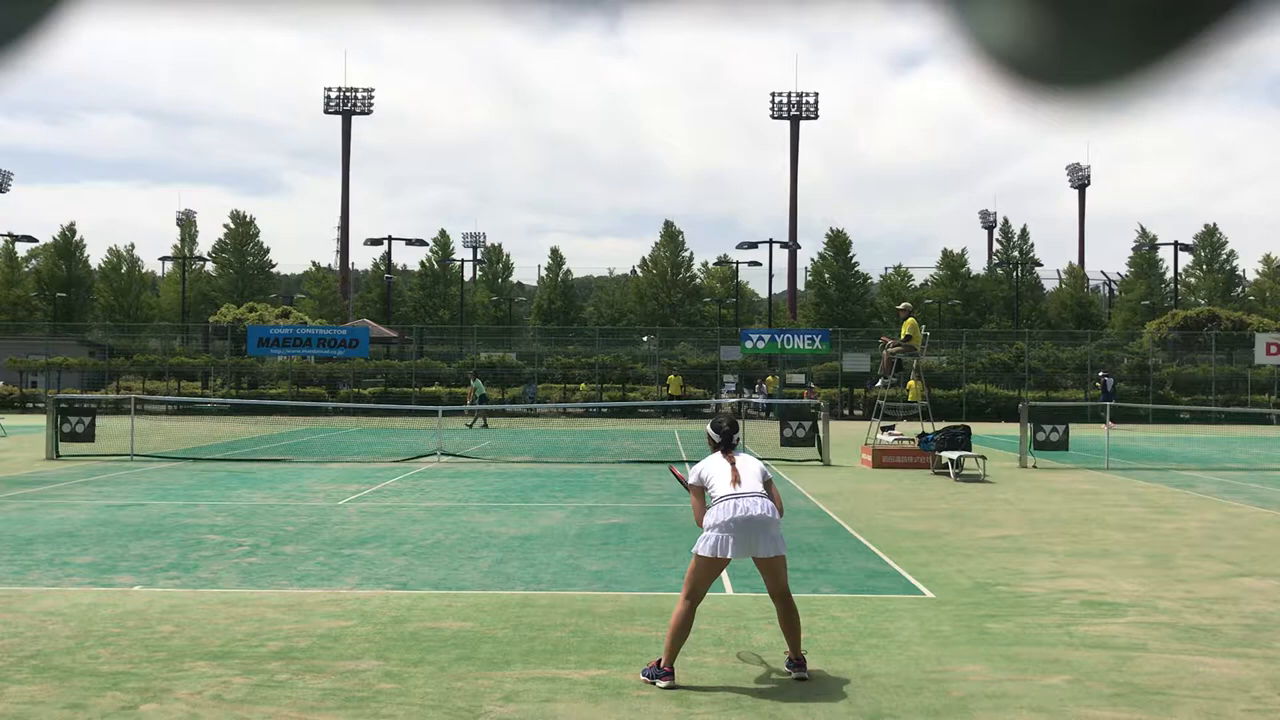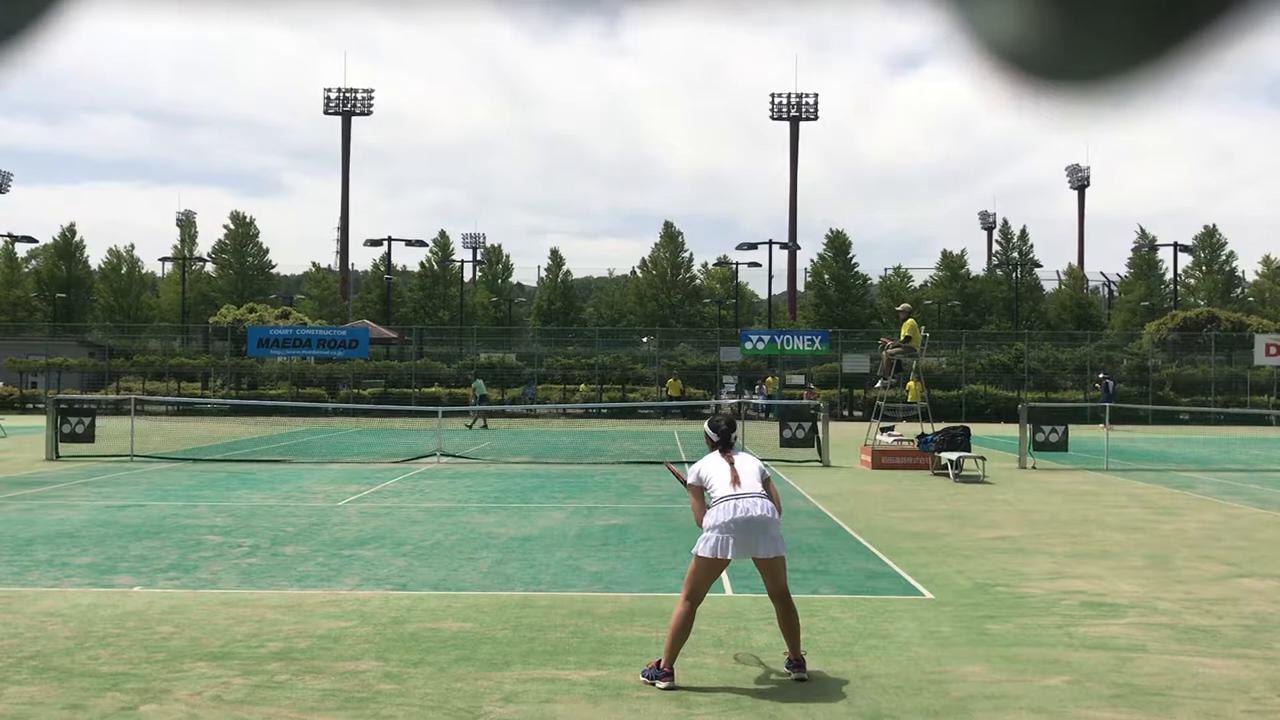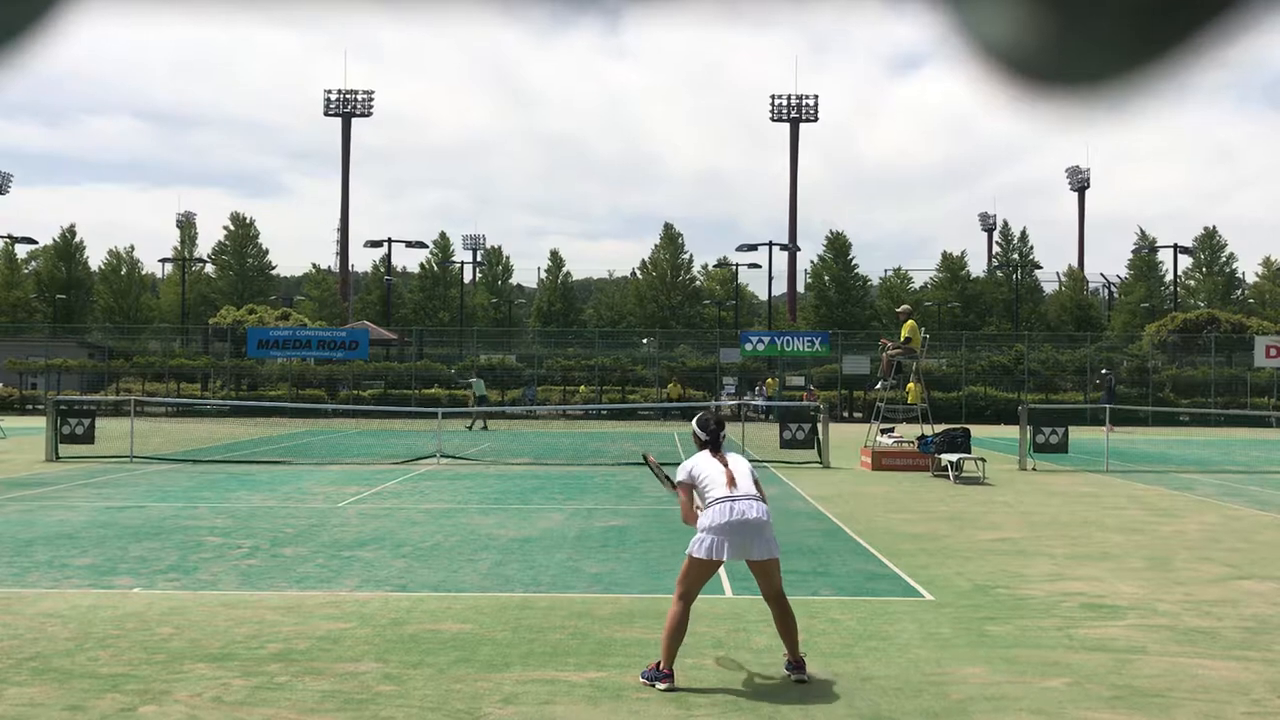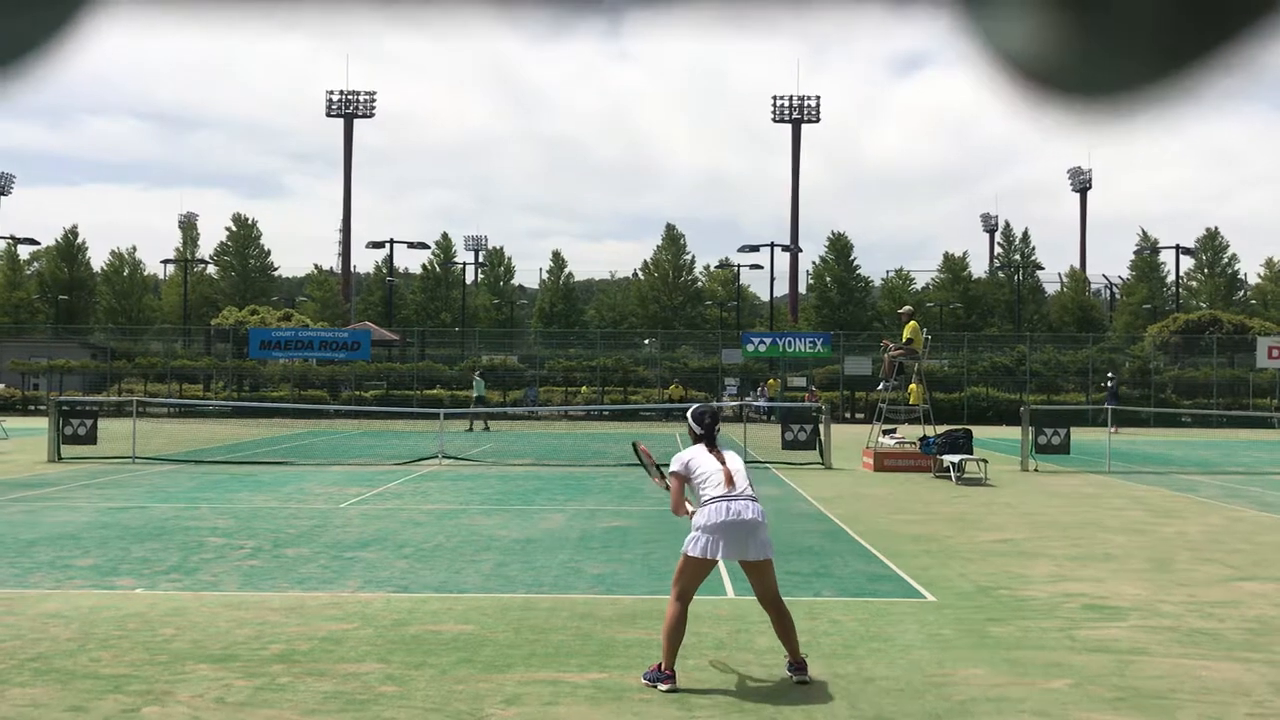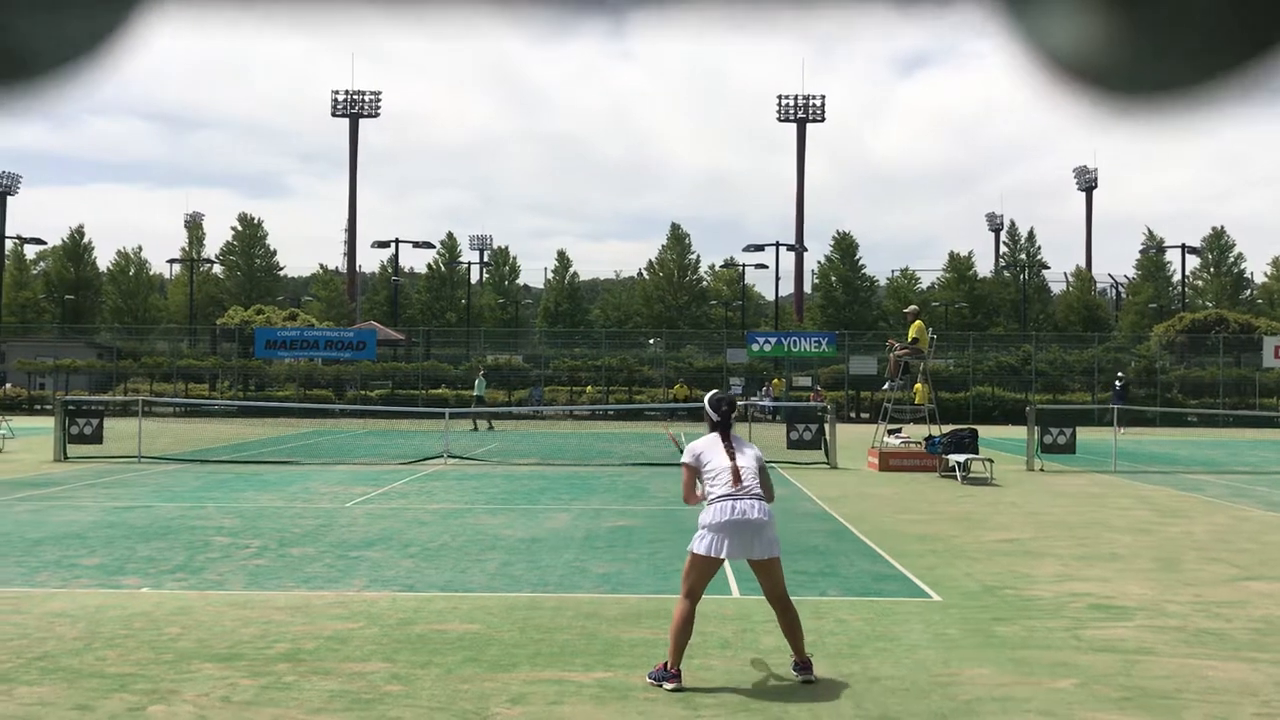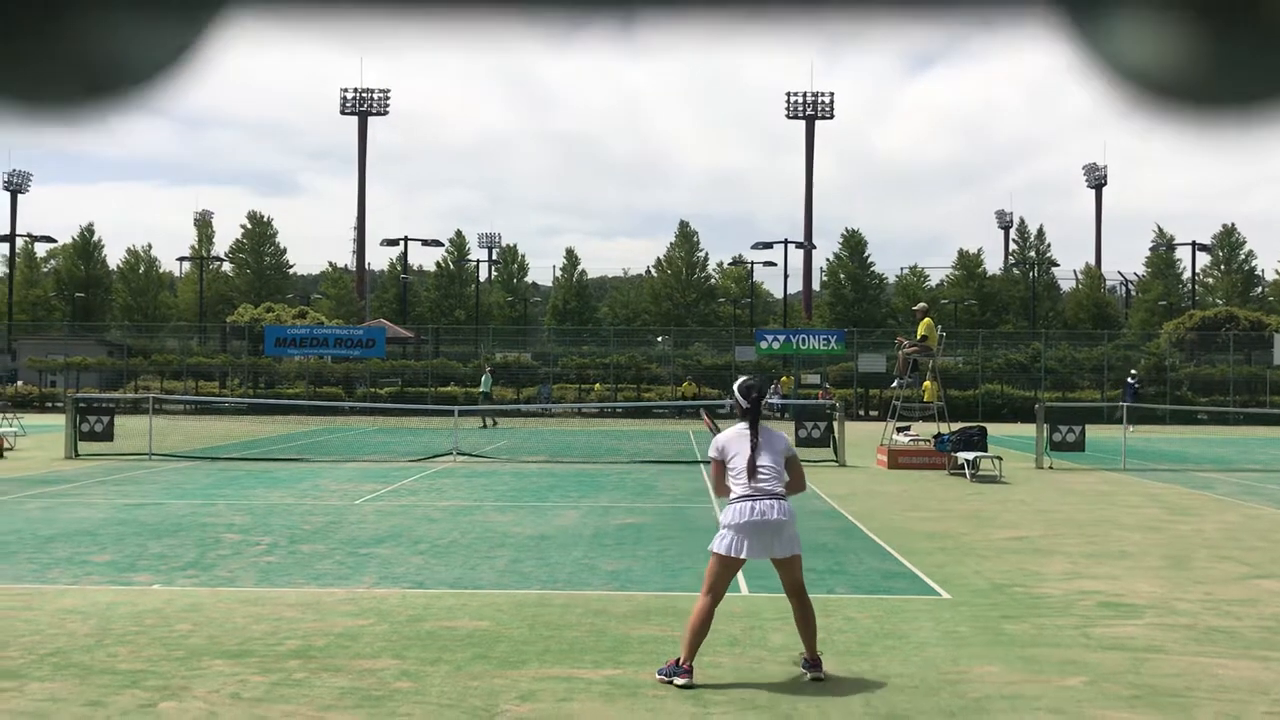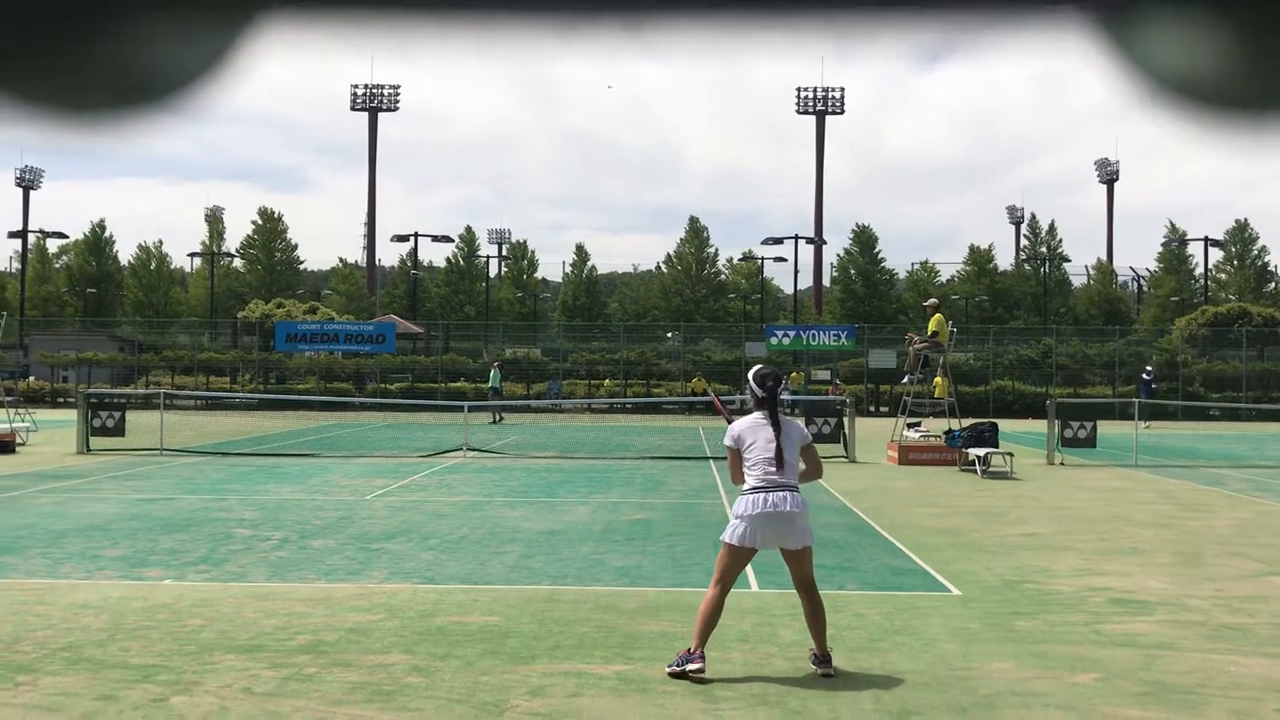
dt=0.2s
person 1, frame 1
left shoulder: (700, 467)
right shoulder: (755, 462)
left elbow: (700, 519)
right elbow: (778, 508)
left hip: (724, 517)
right hip: (764, 516)
left knee: (690, 597)
right knee: (781, 594)
left ankle: (664, 668)
right ankle: (797, 660)
person 1, frame 2
left shoulder: (699, 467)
right shoulder: (753, 460)
left elbow: (700, 518)
right elbow: (777, 506)
left hip: (724, 517)
right hip: (764, 515)
left knee: (690, 597)
right knee: (780, 594)
left ankle: (664, 669)
right ankle: (796, 661)
person 1, frame 3
left shoulder: (689, 464)
right shoulder: (741, 460)
left elbow: (688, 517)
left wrist: (698, 517)
left hip: (719, 519)
right hip: (758, 516)
left knee: (683, 597)
right knee: (776, 597)
left ankle: (664, 670)
right ankle: (796, 663)
person 1, frame 4
left shoulder: (683, 457)
right shoulder: (733, 456)
left elbow: (676, 508)
left wrist: (690, 510)
left hip: (713, 519)
right hip: (753, 517)
left knee: (679, 596)
right knee: (771, 599)
left ankle: (666, 671)
right ankle: (798, 663)
person 1, frame 5
left shoulder: (696, 447)
right shoulder: (750, 448)
left elbow: (688, 497)
right elbow: (769, 494)
left hip: (719, 518)
right hip: (759, 517)
left knee: (688, 597)
right knee: (778, 597)
left ankle: (671, 670)
right ankle: (803, 663)
person 1, frame 6
left shoulder: (723, 440)
right shoulder: (780, 438)
left elbow: (720, 490)
right elbow: (799, 484)
left hip: (740, 516)
right hip: (780, 515)
left knee: (710, 595)
right knee: (797, 592)
left ankle: (683, 666)
right ankle: (813, 660)
person 1, frame 7
left shoulder: (738, 428)
right shoulder: (796, 427)
right elbow: (816, 471)
left hip: (752, 507)
right hip: (792, 507)
left knee: (719, 585)
right knee: (807, 586)
left ankle: (695, 654)
right ankle: (823, 657)
